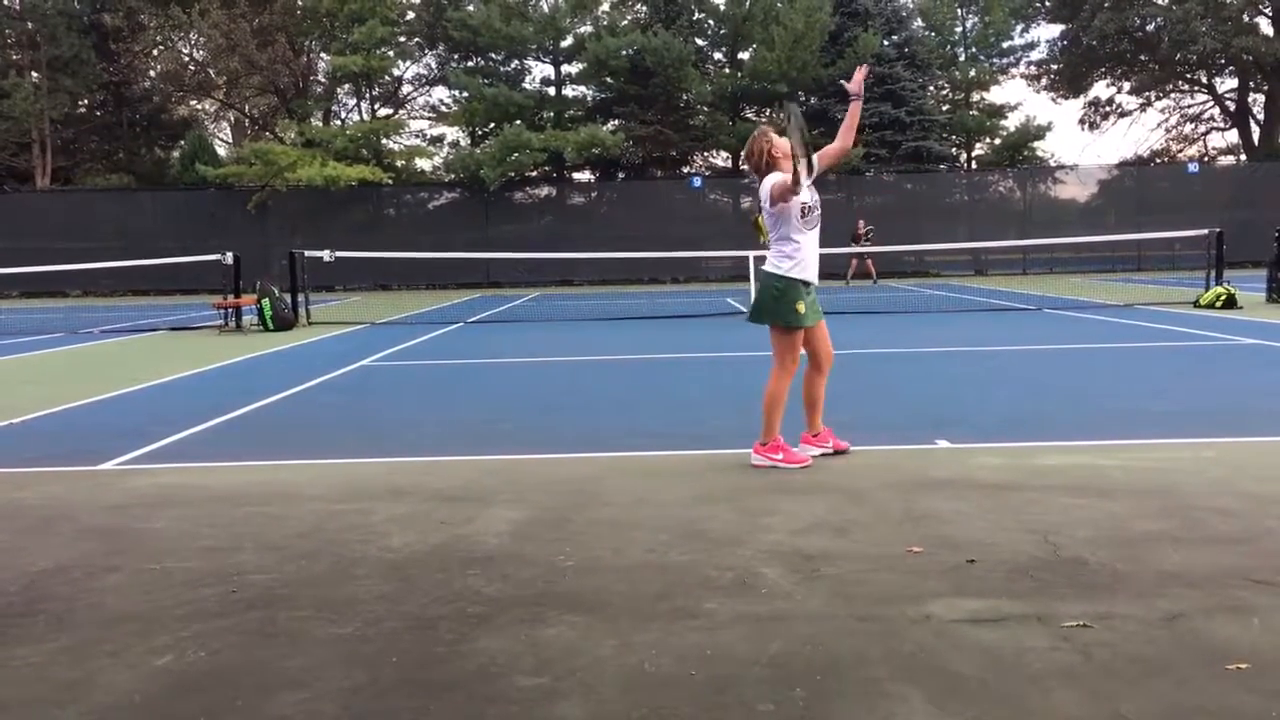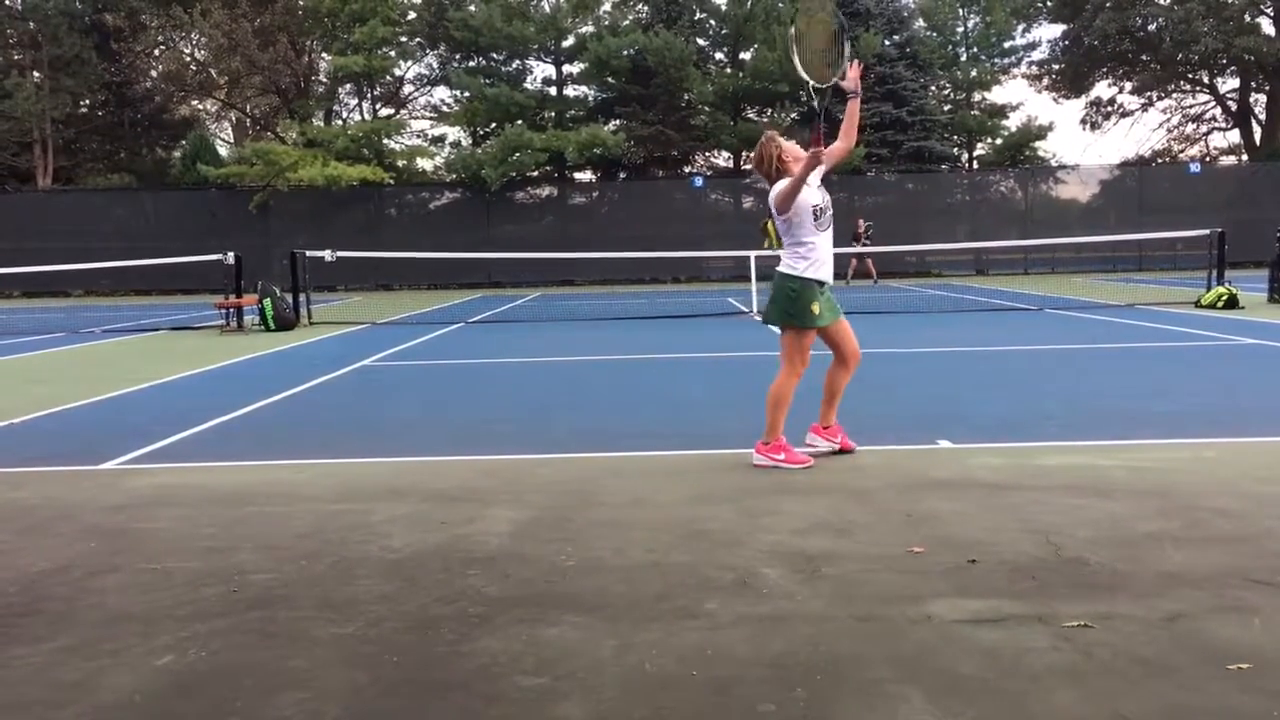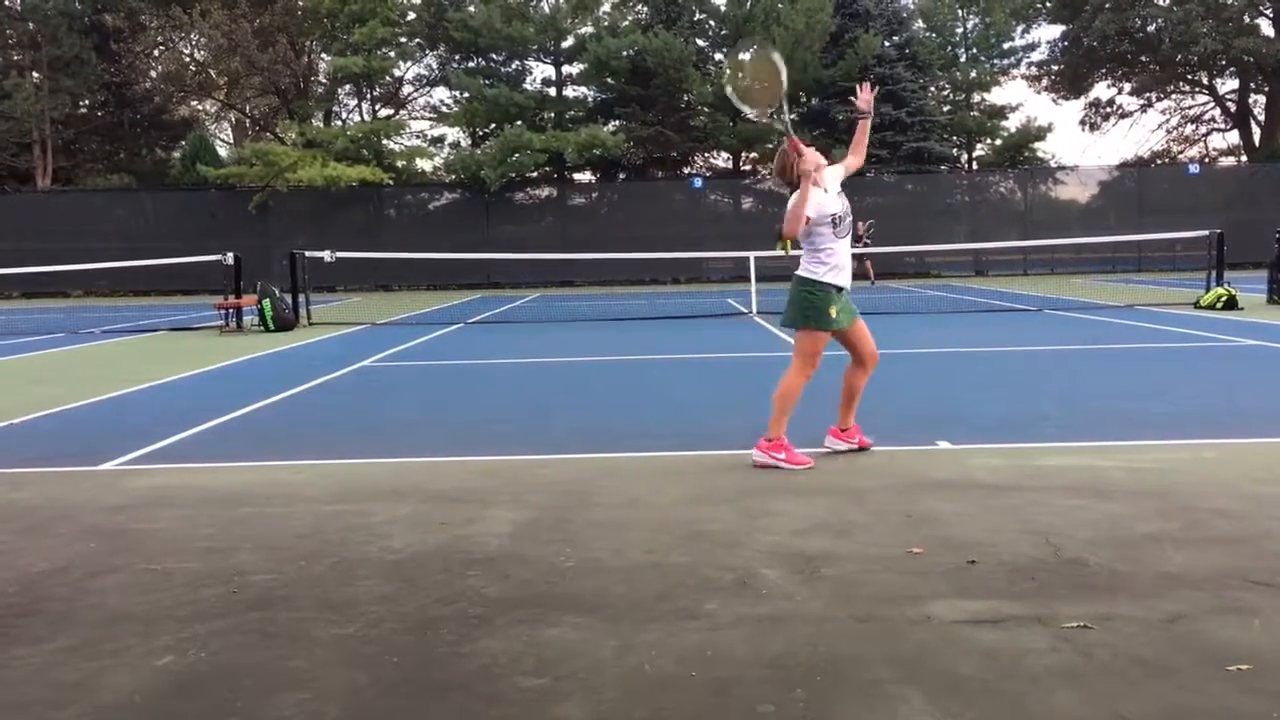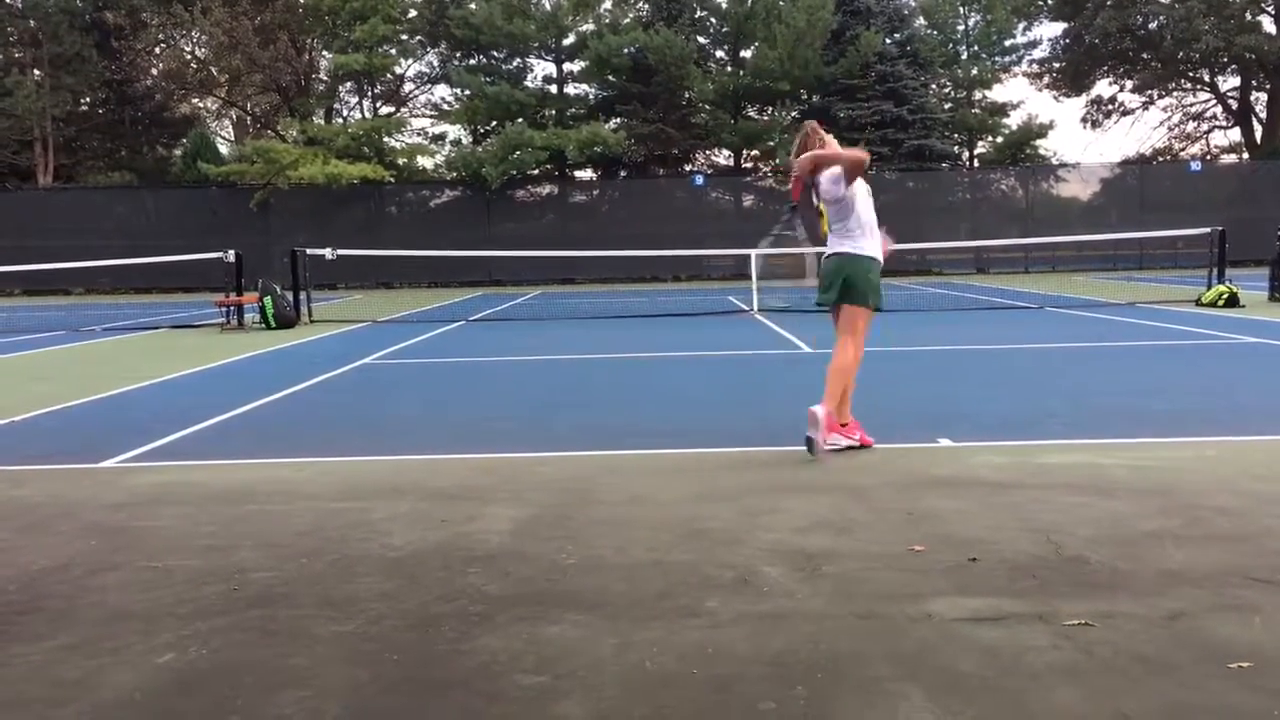
dt=0.2s
person 1, frame 1
left shoulder: (799, 172)
right shoulder: (774, 182)
left elbow: (843, 144)
right elbow: (782, 194)
left wrist: (856, 98)
right wrist: (793, 181)
left hip: (803, 284)
right hip: (784, 283)
left knee: (822, 359)
right knee: (786, 366)
left ankle: (815, 434)
right ankle: (767, 446)
person 1, frame 2
left shoulder: (812, 173)
right shoulder: (786, 188)
left elbow: (846, 142)
right elbow: (781, 206)
left wrist: (853, 94)
right wrist: (801, 175)
left hip: (818, 285)
right hip: (798, 285)
left knee: (849, 354)
right knee: (794, 367)
left ankle: (825, 428)
right ankle: (769, 446)
person 1, frame 3
left shoulder: (830, 180)
right shoulder: (807, 195)
left elbow: (856, 159)
right elbow: (791, 231)
left wrist: (865, 113)
right wrist: (798, 194)
left hip: (837, 290)
right hip: (818, 288)
left knee: (866, 357)
right knee: (803, 368)
left ankle: (843, 430)
right ankle: (771, 445)
person 1, frame 4
left shoulder: (829, 175)
right shoulder: (840, 172)
right elbow: (860, 158)
left wrist: (879, 238)
right wrist: (806, 160)
left hip: (837, 265)
right hip: (856, 265)
left knee: (850, 347)
right knee: (849, 347)
left ankle: (844, 424)
right ankle: (826, 413)
